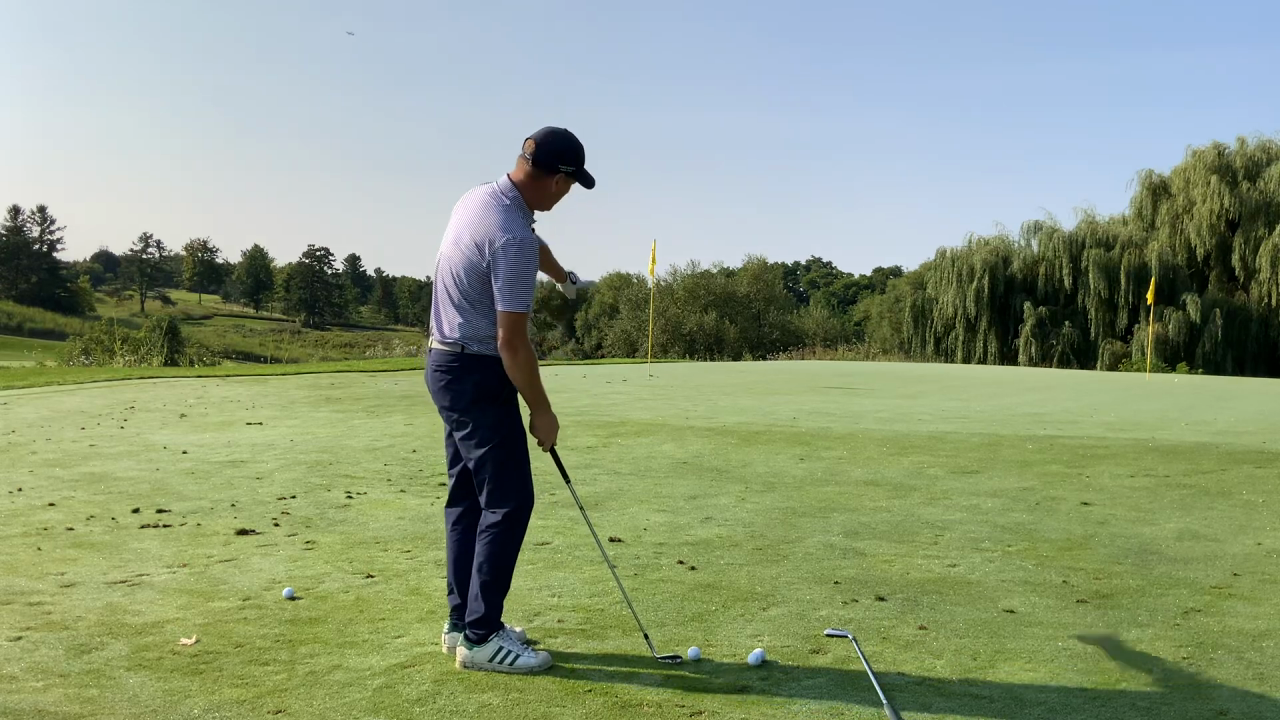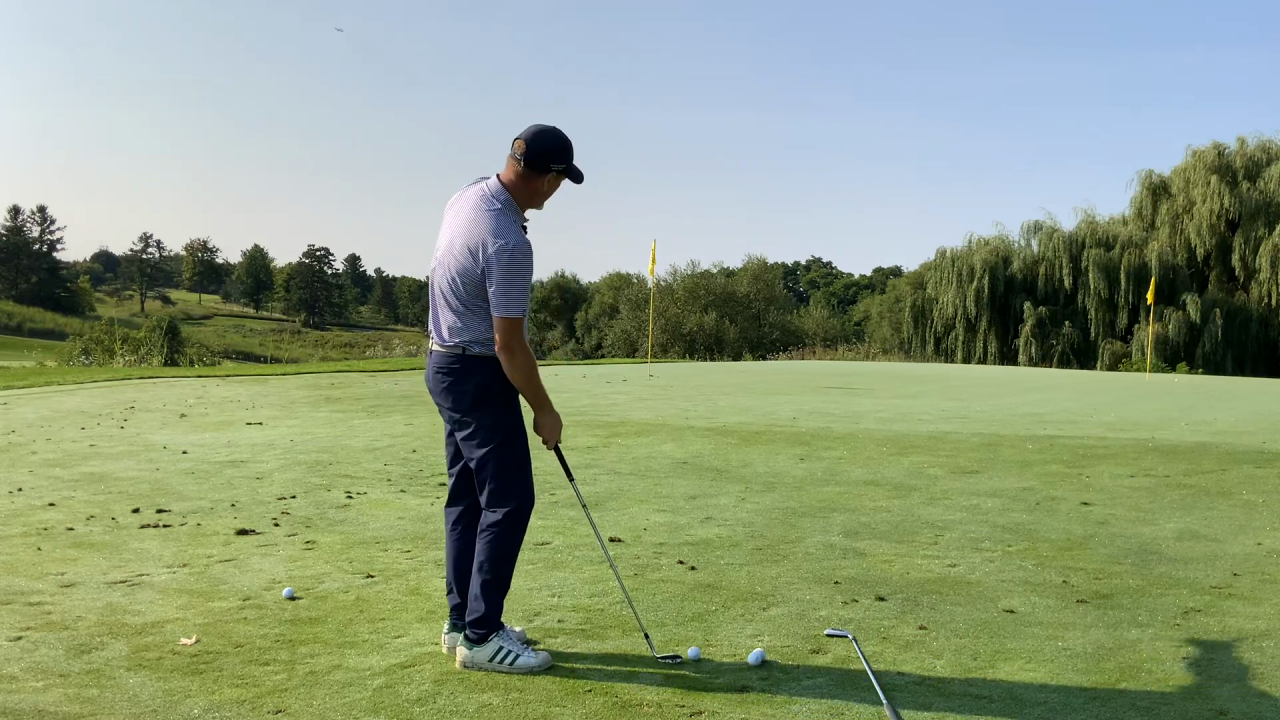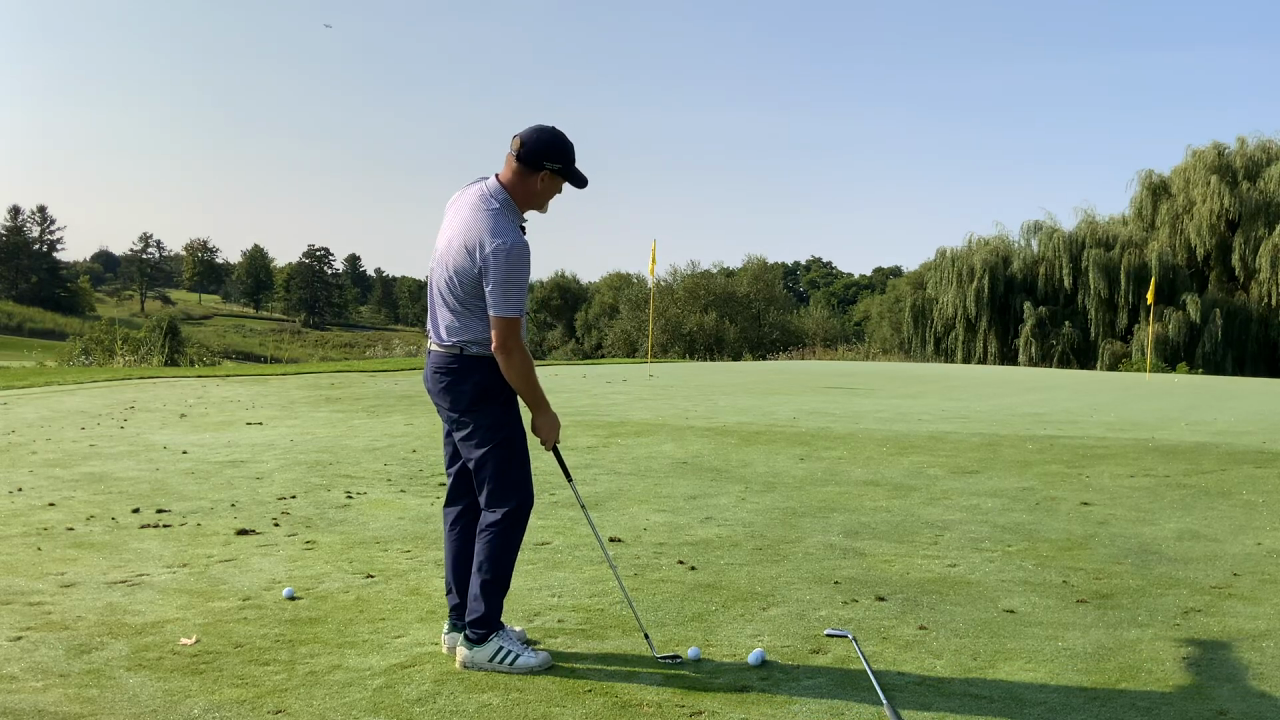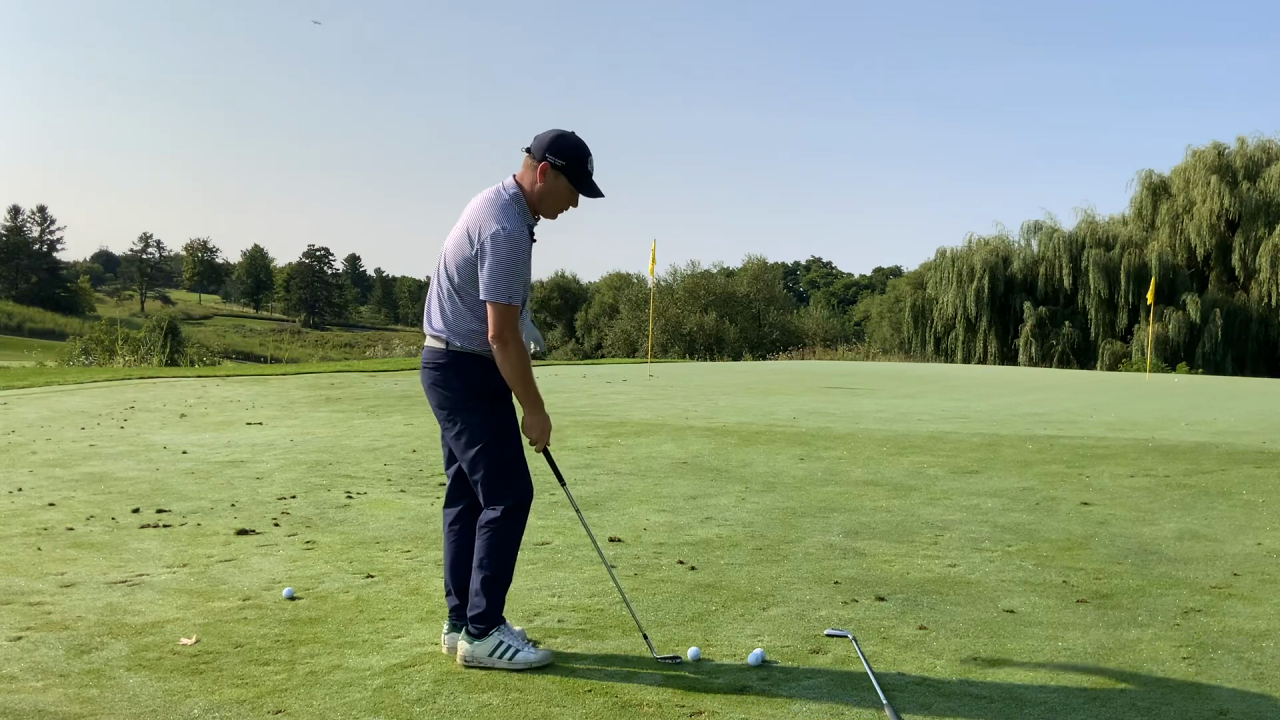
dt=0.4s
person 1, frame 1
left shoulder: (484, 197)
right shoulder: (512, 235)
right elbow: (512, 342)
left wrist: (562, 275)
right wrist: (541, 411)
left hip: (450, 365)
right hip: (477, 375)
left knee: (470, 496)
right knee: (508, 500)
left ankle: (464, 621)
right ankle: (480, 636)
person 1, frame 2
left shoulder: (469, 195)
right shoulder: (508, 243)
right elbow: (509, 345)
left wrist: (520, 201)
right wrist: (544, 411)
left hip: (448, 366)
right hip: (478, 376)
left knee: (468, 498)
right knee: (508, 502)
left ankle: (463, 621)
right ankle: (481, 636)
person 1, frame 3
left shoulder: (469, 194)
right shoulder: (505, 242)
right elbow: (506, 345)
left wrist: (522, 203)
right wrist: (542, 411)
left hip: (447, 365)
right hip: (476, 376)
left knee: (467, 498)
right knee: (507, 501)
left ankle: (463, 621)
right ankle: (480, 636)
person 1, frame 4
left shoulder: (498, 202)
right shoulder: (507, 228)
right elbow: (501, 335)
left wrist: (522, 316)
right wrist: (533, 409)
left hip: (454, 366)
right hip: (467, 372)
left knee: (468, 495)
right knee: (507, 495)
left ankle: (462, 620)
right ankle: (482, 629)
